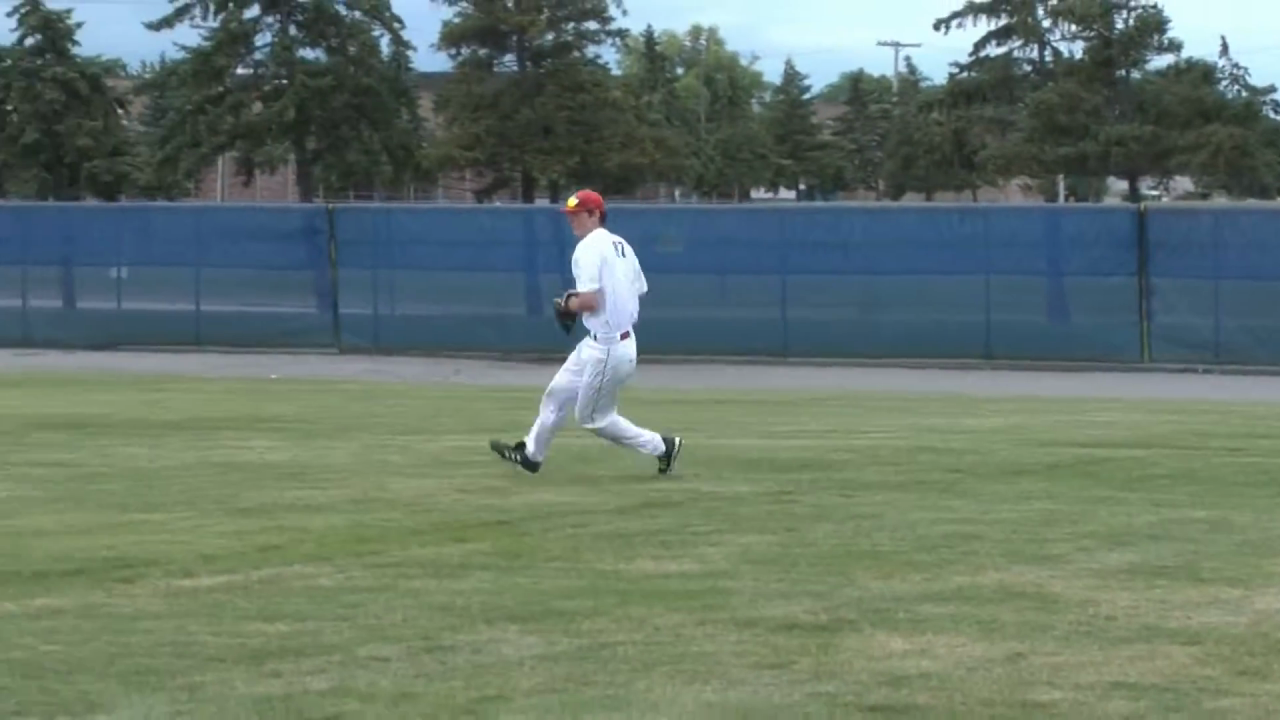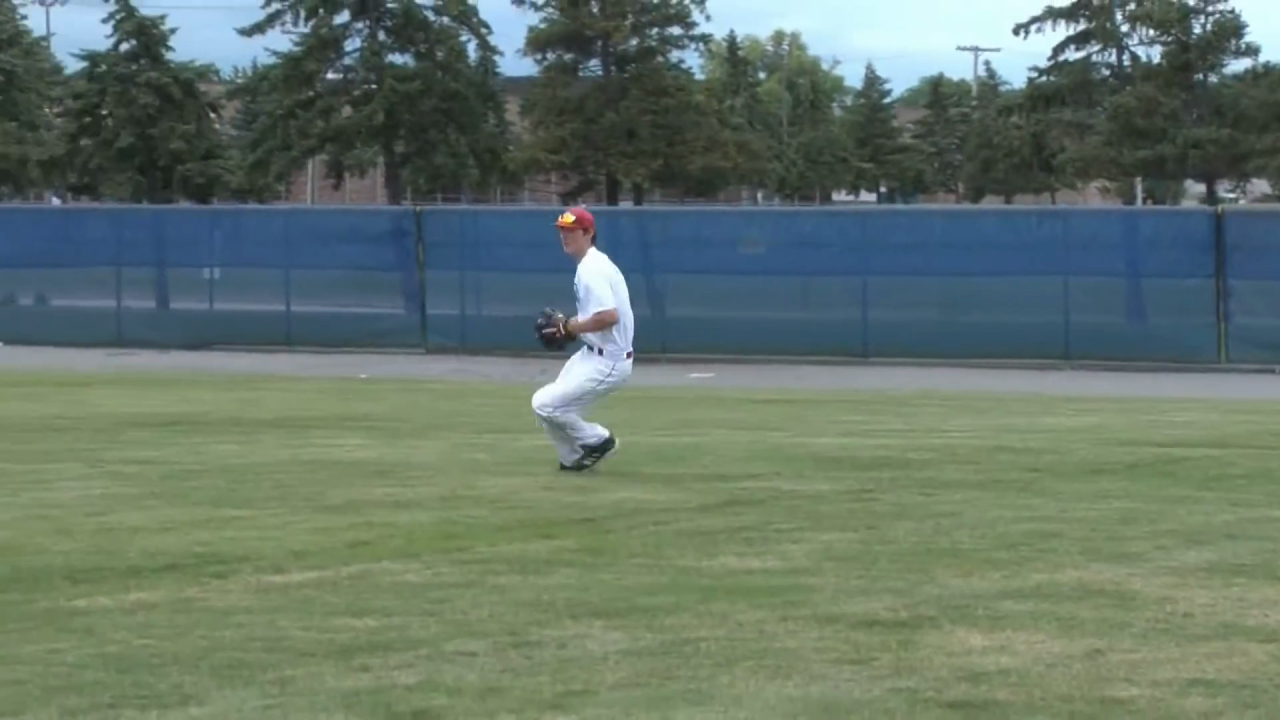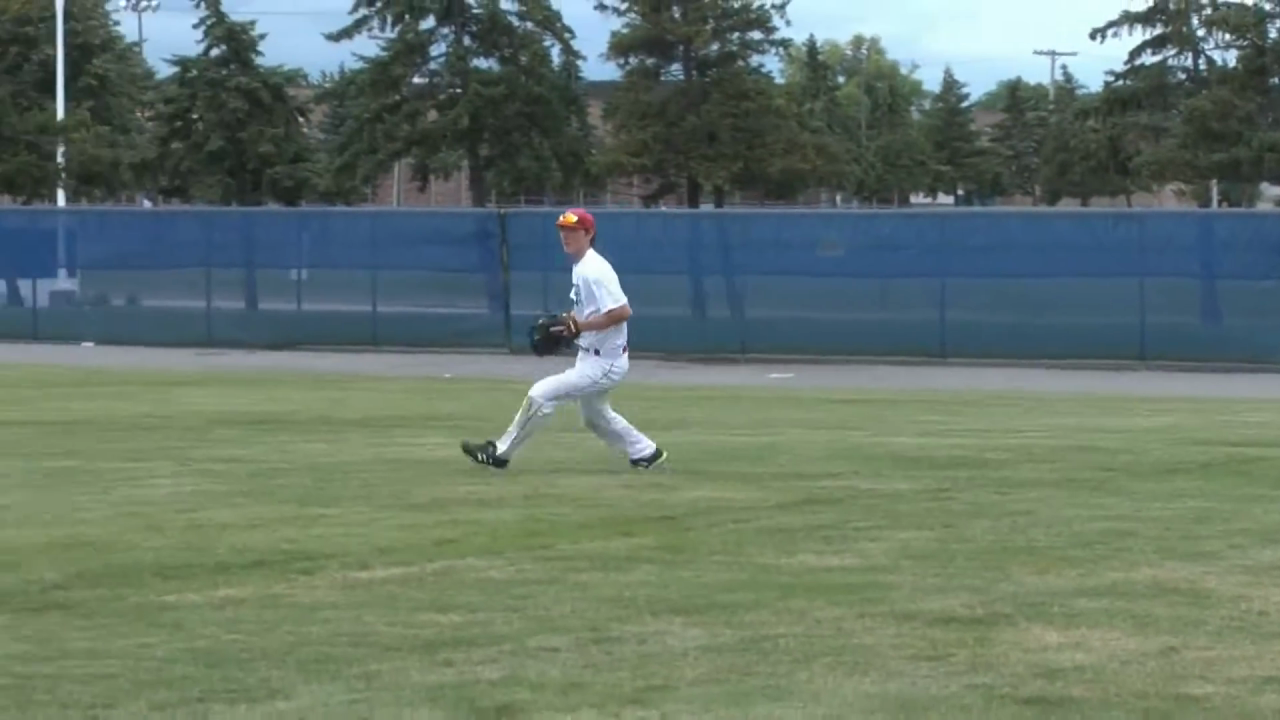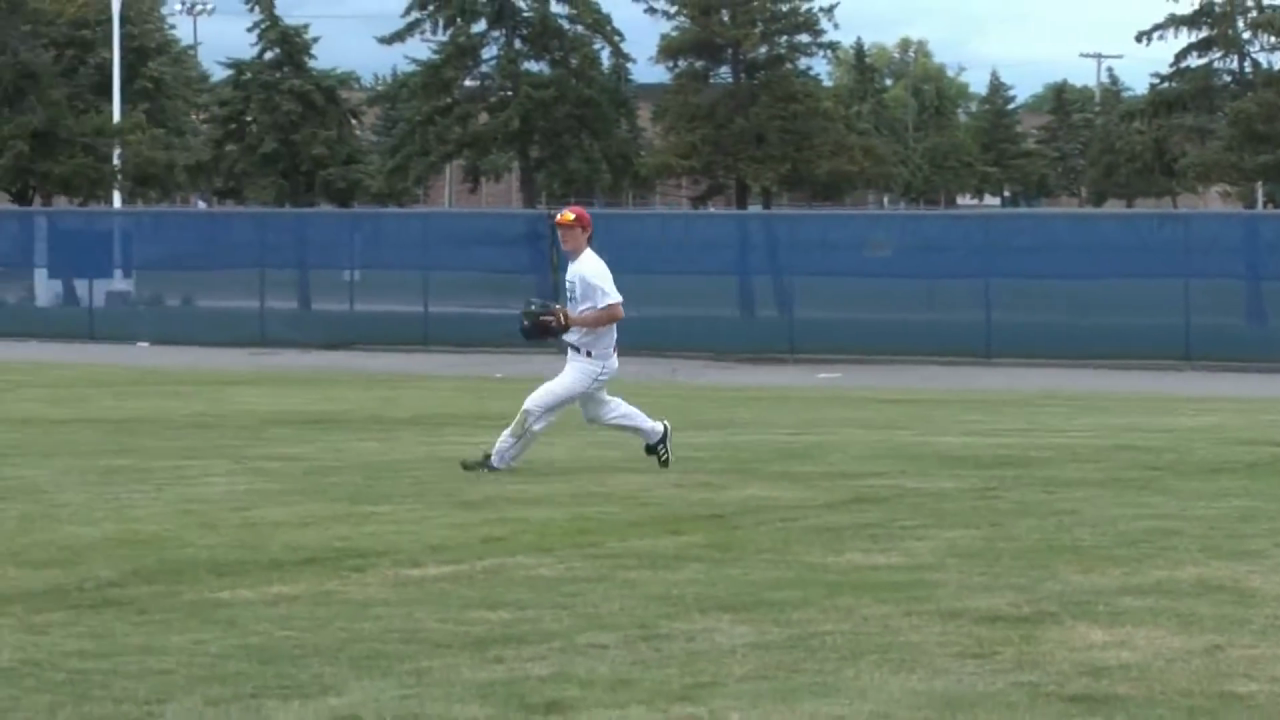
dt=0.1s
person 1, frame 1
left shoulder: (588, 248)
right shoulder: (621, 245)
left elbow: (590, 301)
right elbow: (639, 291)
left wrist: (570, 304)
left hip: (607, 348)
right hip: (619, 343)
left knee: (593, 416)
right knee: (558, 393)
left ankle: (661, 446)
right ankle: (531, 453)
person 1, frame 2
left shoulder: (592, 269)
right shoulder: (594, 263)
left elbow: (610, 316)
right elbow: (607, 314)
left wrist: (568, 326)
right wrist: (576, 325)
left hip: (608, 363)
right hip: (592, 354)
left knee: (545, 405)
right knee: (554, 405)
left ankle: (596, 440)
right ankle: (576, 457)
person 1, frame 3
left shoulder: (593, 270)
right shoulder: (583, 266)
left elbow: (624, 311)
left wrist: (578, 326)
left hip: (605, 363)
right hip: (592, 356)
left knee: (539, 396)
right knee: (596, 416)
left ankle: (500, 453)
right ankle: (645, 453)
person 1, frame 4
left shoulder: (589, 269)
right shoulder: (577, 264)
left elbow: (617, 311)
left wrist: (568, 320)
right wrist: (565, 319)
left hip: (591, 363)
right hip: (580, 355)
left knee: (534, 408)
right knee: (599, 408)
left ankle: (498, 461)
right ankle: (655, 433)
